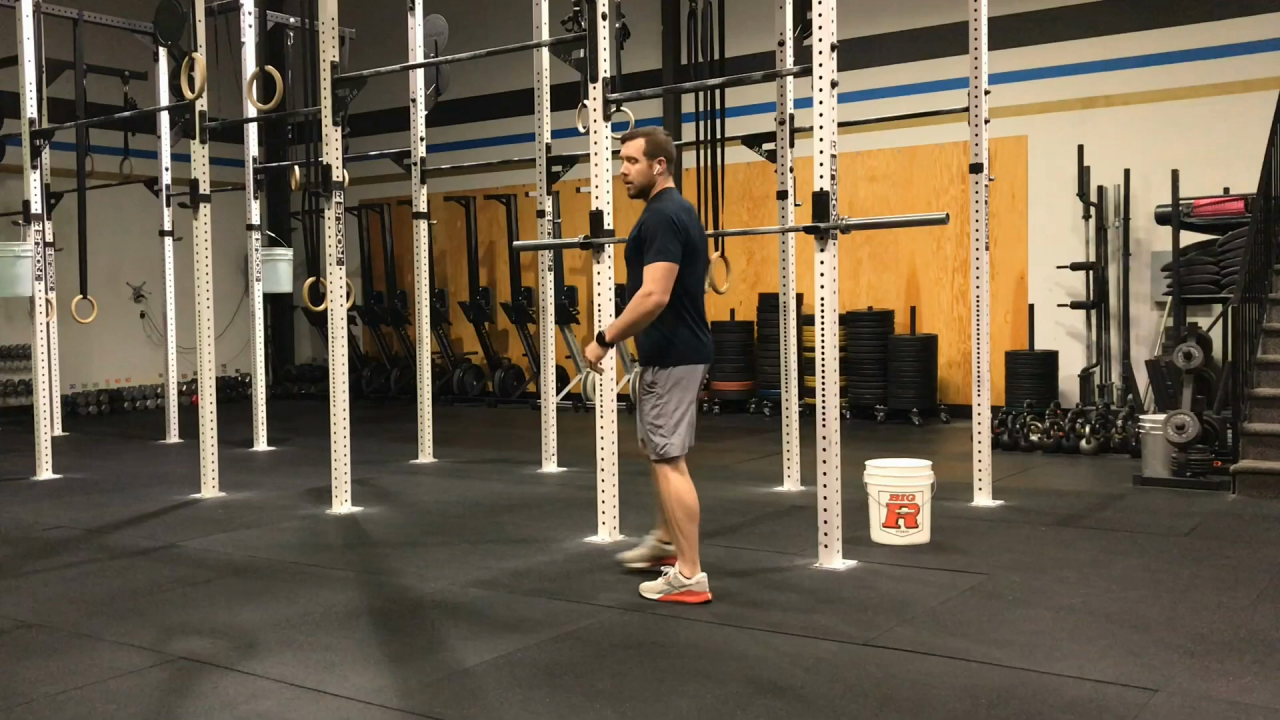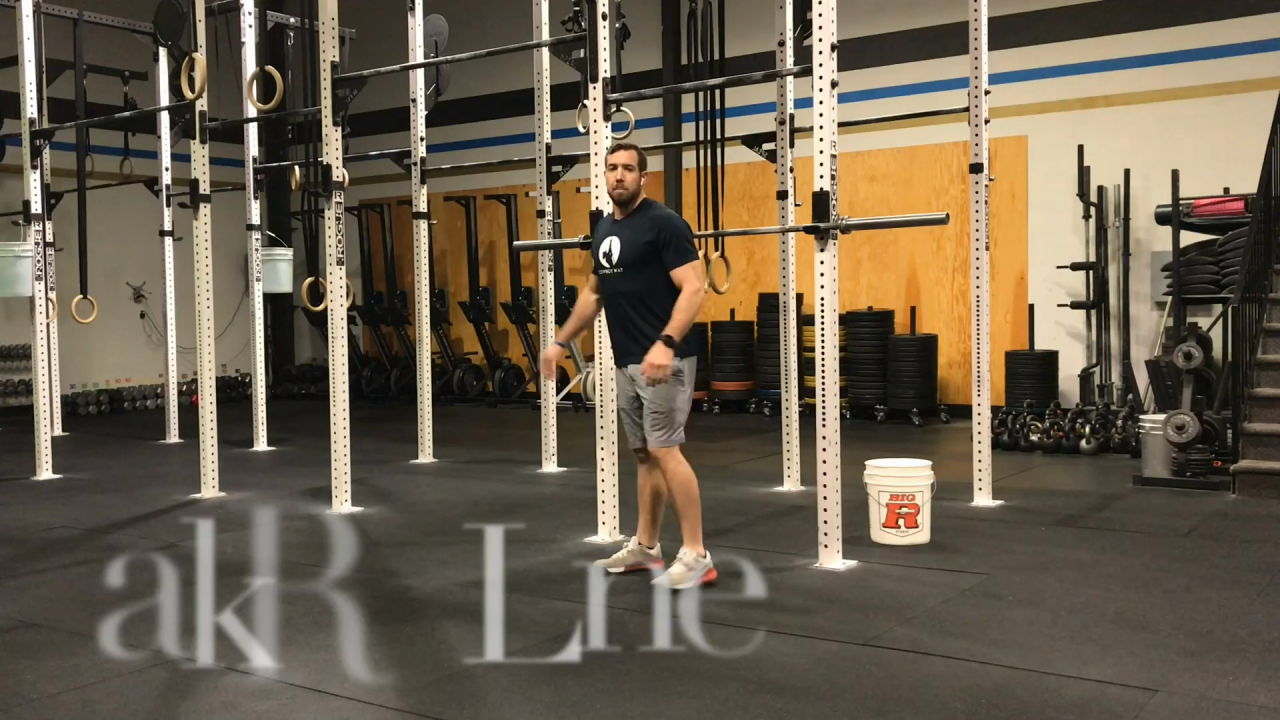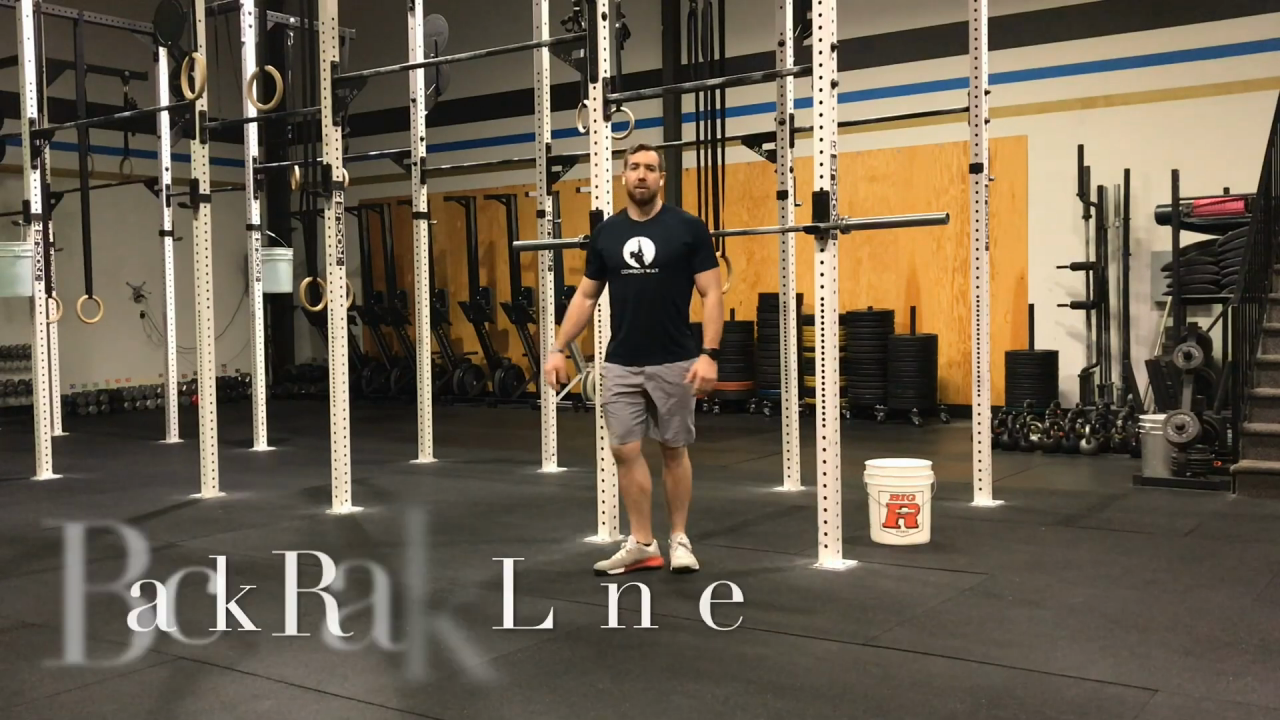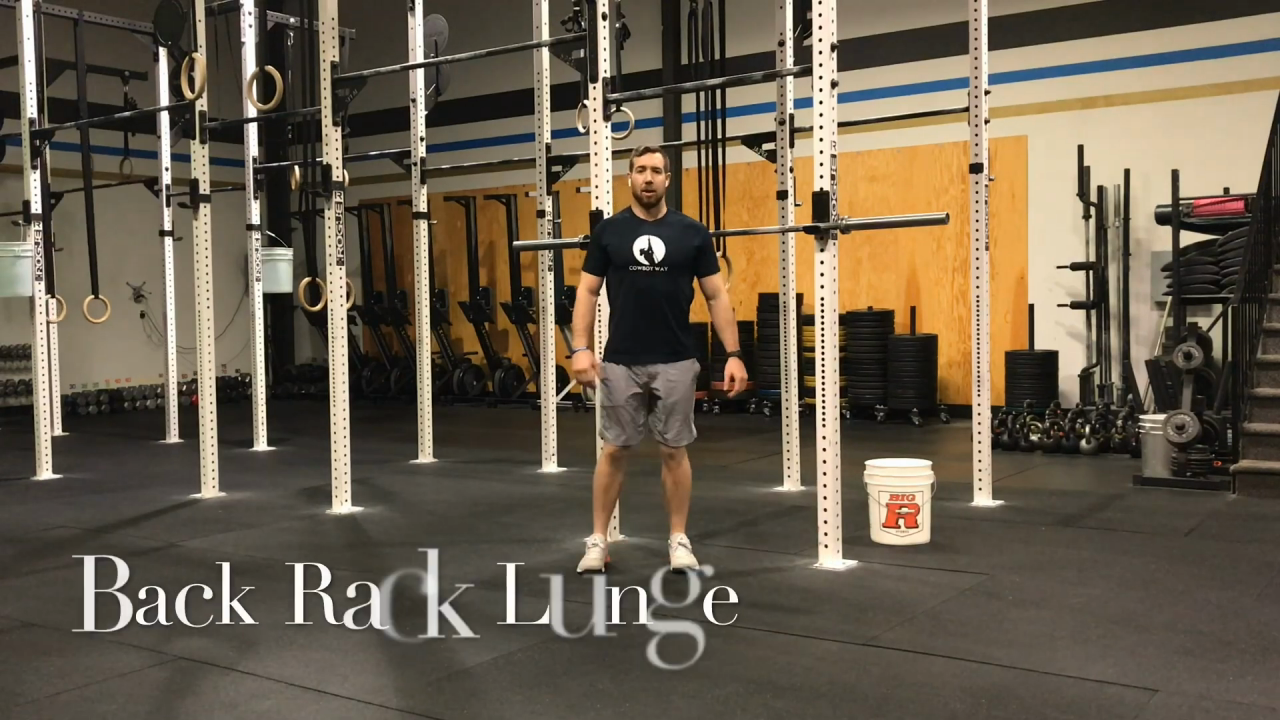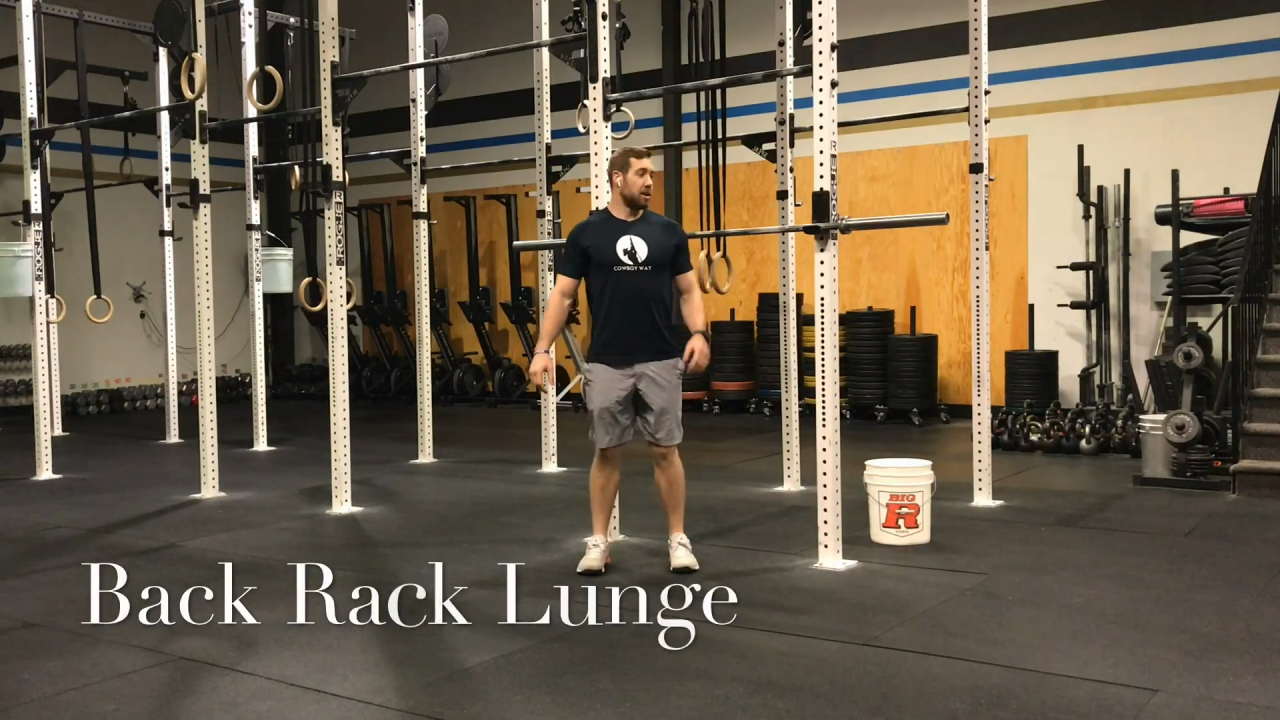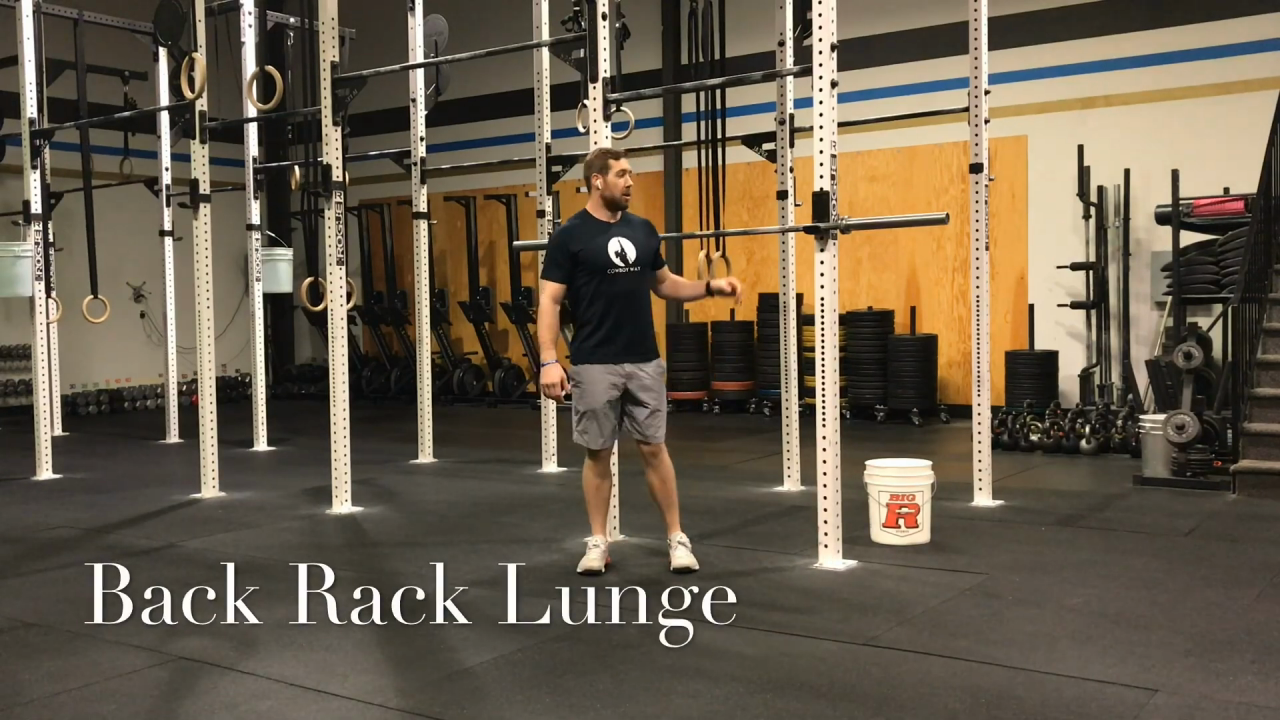
dt=0.4s
person 1, frame 1
left shoulder: (662, 215)
right shoulder: (672, 212)
left elbow: (655, 296)
left wrist: (604, 341)
left hip: (670, 359)
right hip: (674, 354)
left knee: (667, 462)
right knee: (661, 452)
left ankle: (689, 575)
right ankle: (666, 539)
person 1, frame 2
left shoulder: (664, 222)
right shoulder: (603, 230)
left elbow: (693, 290)
right elbow: (595, 294)
left wrist: (667, 344)
right wrist: (561, 341)
left hip: (664, 359)
right hip: (627, 362)
left knee: (664, 450)
right knee: (643, 454)
left ankle: (695, 552)
right ankle: (645, 545)
person 1, frame 3
left shoulder: (688, 228)
right shoulder: (606, 233)
left elbow: (711, 292)
right elbow: (586, 296)
left wrist: (708, 353)
right wrist: (558, 349)
left hip: (674, 363)
right hip: (621, 363)
left knee: (674, 449)
right knee: (626, 450)
left ankle: (678, 538)
right ankle: (642, 544)
person 1, frame 4
left shoulder: (692, 233)
right shoulder: (608, 231)
left elbow: (717, 297)
right elbow: (587, 292)
left wrist: (733, 354)
right wrist: (580, 347)
left hip: (675, 362)
right hip: (620, 363)
left knee: (674, 451)
right knee: (614, 451)
left ankle: (678, 539)
right ankle: (598, 539)
person 1, frame 5
left shoulder: (669, 231)
right shoulder: (587, 233)
left elbow: (688, 290)
right elbow: (563, 295)
left wrist: (698, 331)
right wrist: (542, 349)
left hip: (661, 362)
right hip: (606, 364)
left knee: (665, 449)
right knee: (607, 451)
left ankle: (678, 539)
right ankle: (598, 541)
person 1, frame 6
left shoulder: (642, 229)
right shoulder: (569, 236)
left elbow: (664, 284)
right elbow: (549, 302)
left wrist: (711, 287)
right wrist: (549, 361)
left hip: (645, 362)
right hip: (594, 365)
left knee: (654, 449)
right knee: (598, 452)
left ankle: (677, 540)
right ankle: (598, 541)
